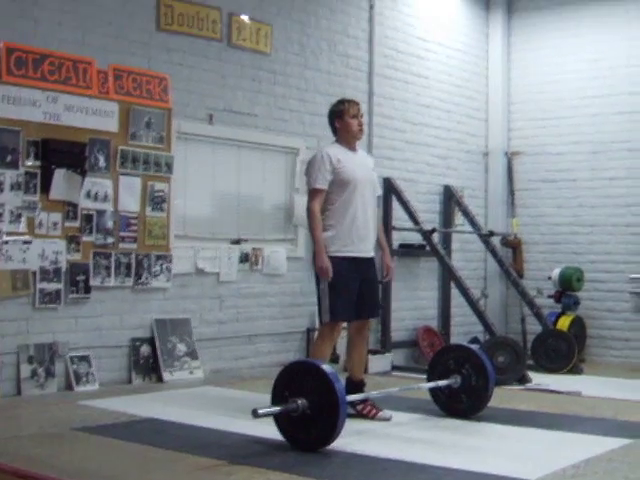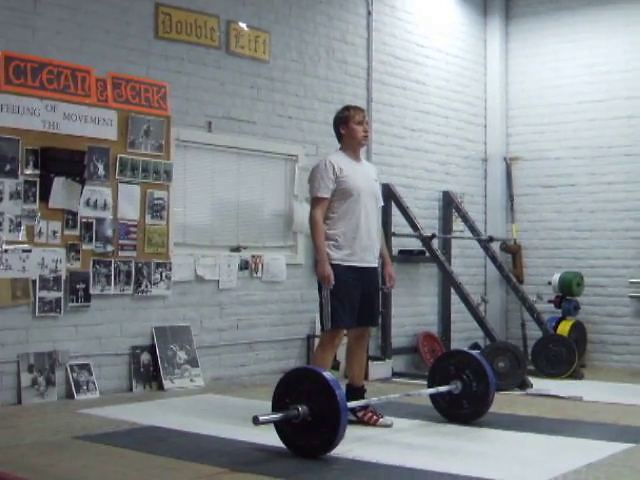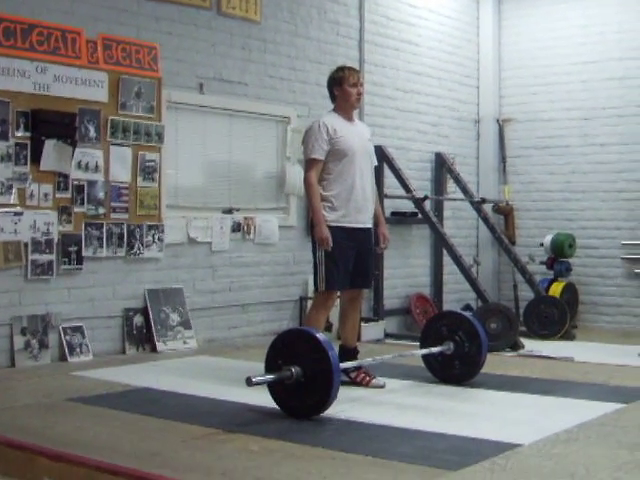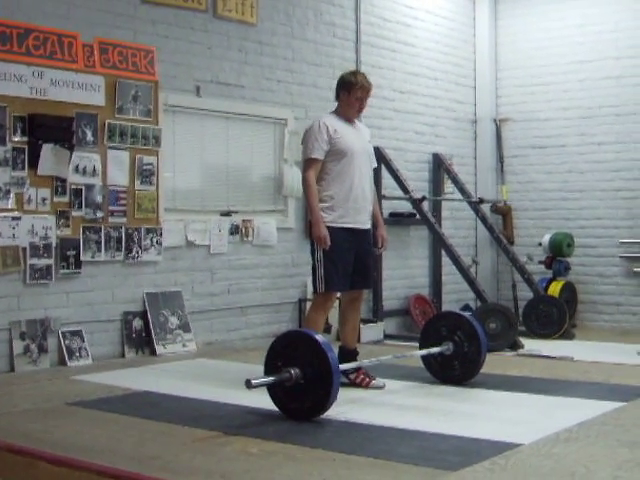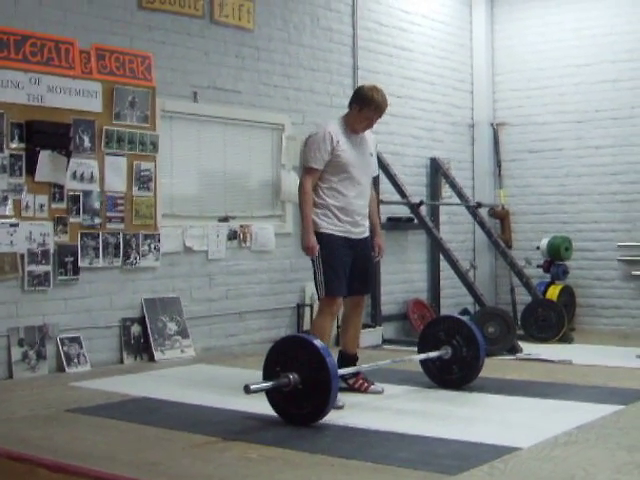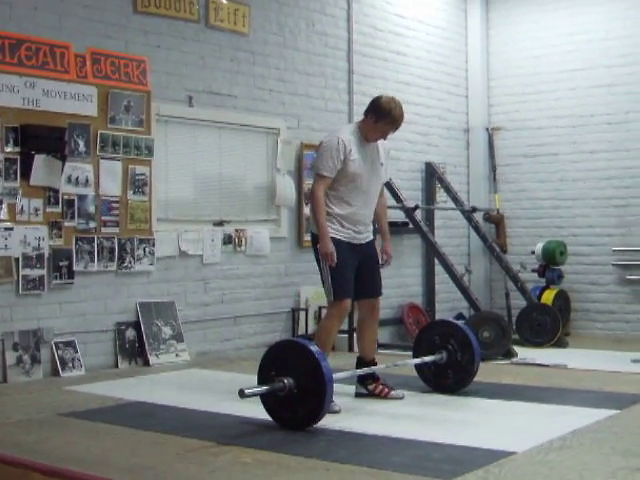
dt=0.7s
person 1, frame 1
left shoulder: (367, 160)
right shoulder: (327, 156)
right elbow: (314, 207)
left wrist: (385, 251)
right wrist: (320, 252)
left hip: (364, 256)
right hip: (338, 256)
left knee: (362, 324)
right knee: (332, 325)
left ankle: (355, 394)
person 1, frame 2
left shoulder: (370, 170)
right shoulder: (330, 165)
right elbow: (316, 215)
left wrist: (386, 260)
right wrist: (322, 260)
left hip: (368, 265)
right hip: (340, 265)
left knee: (361, 332)
right knee: (333, 333)
left ankle: (355, 401)
person 1, frame 3
left shoulder: (363, 130)
right shoulder: (324, 126)
right elbow: (311, 177)
left wrist: (380, 221)
right wrist: (319, 222)
left hip: (362, 225)
right hip: (335, 226)
left knee: (355, 294)
right knee: (327, 295)
left ankle: (348, 362)
person 1, frame 4
left shoulder: (363, 131)
right shoulder: (324, 126)
right elbow: (309, 176)
left wrist: (379, 223)
right wrist: (317, 221)
left hip: (361, 227)
right hip: (333, 226)
left knee: (355, 295)
right knee: (325, 296)
left ankle: (348, 364)
person 1, frame 5
left shoulder: (369, 141)
right shoulder: (326, 135)
right elbow: (306, 184)
left wrist: (377, 232)
right wrist: (308, 231)
left hip: (359, 234)
right hip: (330, 233)
left knee: (357, 302)
right knee: (332, 302)
left ankle: (347, 370)
person 1, frame 6
left shoulder: (379, 149)
right shoulder: (338, 142)
right elbow: (317, 190)
left wrist: (385, 238)
right wrist: (324, 238)
left hip: (364, 239)
right hip: (335, 238)
left knee: (371, 307)
right knee: (341, 305)
left ankle: (367, 378)
